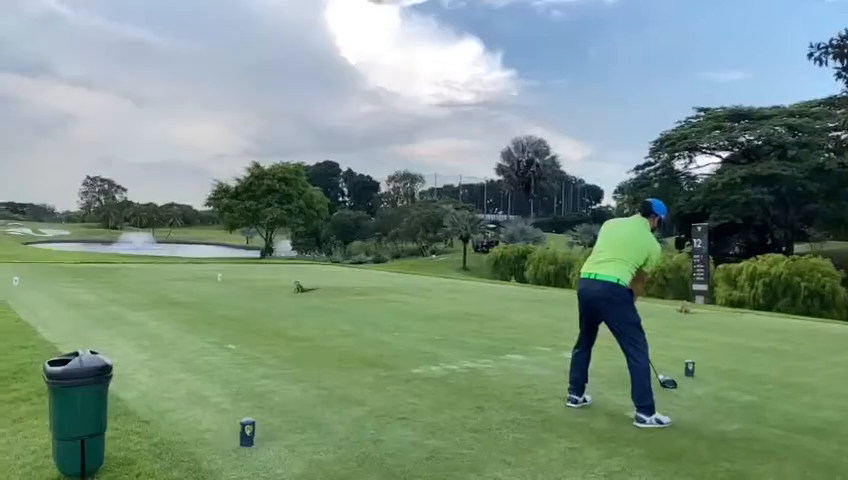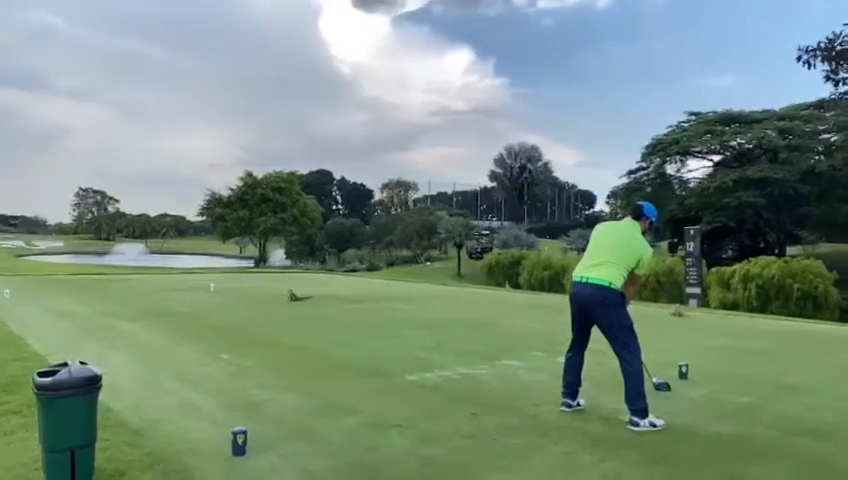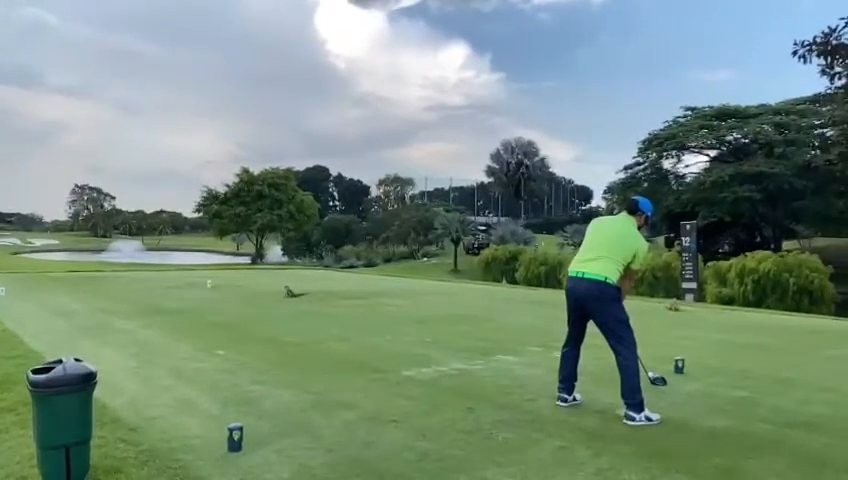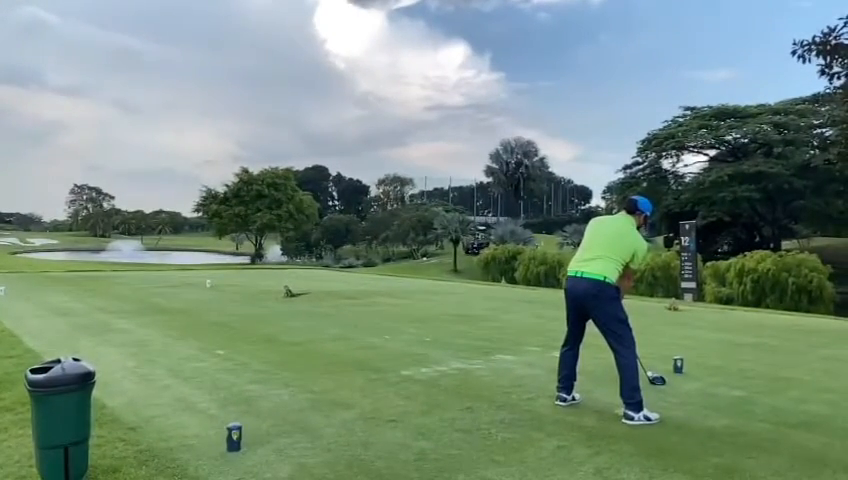
dt=0.5s
person 1, frame 1
left shoulder: (611, 223)
right shoulder: (652, 244)
right elbow: (639, 282)
right wrist: (627, 304)
left hip: (586, 283)
right hip: (612, 289)
left knee: (584, 340)
right knee: (637, 349)
left ankle: (575, 394)
right ankle: (645, 413)
person 1, frame 2
left shoulder: (602, 227)
right shoulder: (643, 247)
right elbow: (632, 284)
right wrist: (621, 306)
left hip: (578, 286)
right hip: (604, 293)
left knee: (577, 344)
right knee: (630, 353)
left ankle: (569, 398)
right ankle: (639, 416)
person 1, frame 3
left shoulder: (598, 222)
right shoulder: (639, 241)
right elbow: (628, 279)
right wrist: (617, 301)
left hip: (573, 281)
right hip: (600, 287)
left knee: (573, 339)
right knee: (626, 347)
left ankle: (565, 392)
right ankle: (634, 410)
person 1, frame 4
left shoulder: (597, 221)
right shoulder: (639, 241)
right elbow: (626, 278)
right wrist: (616, 299)
left hip: (573, 281)
right hip: (599, 287)
left knee: (572, 339)
right knee: (625, 346)
left ankle: (564, 392)
right ankle: (633, 409)
